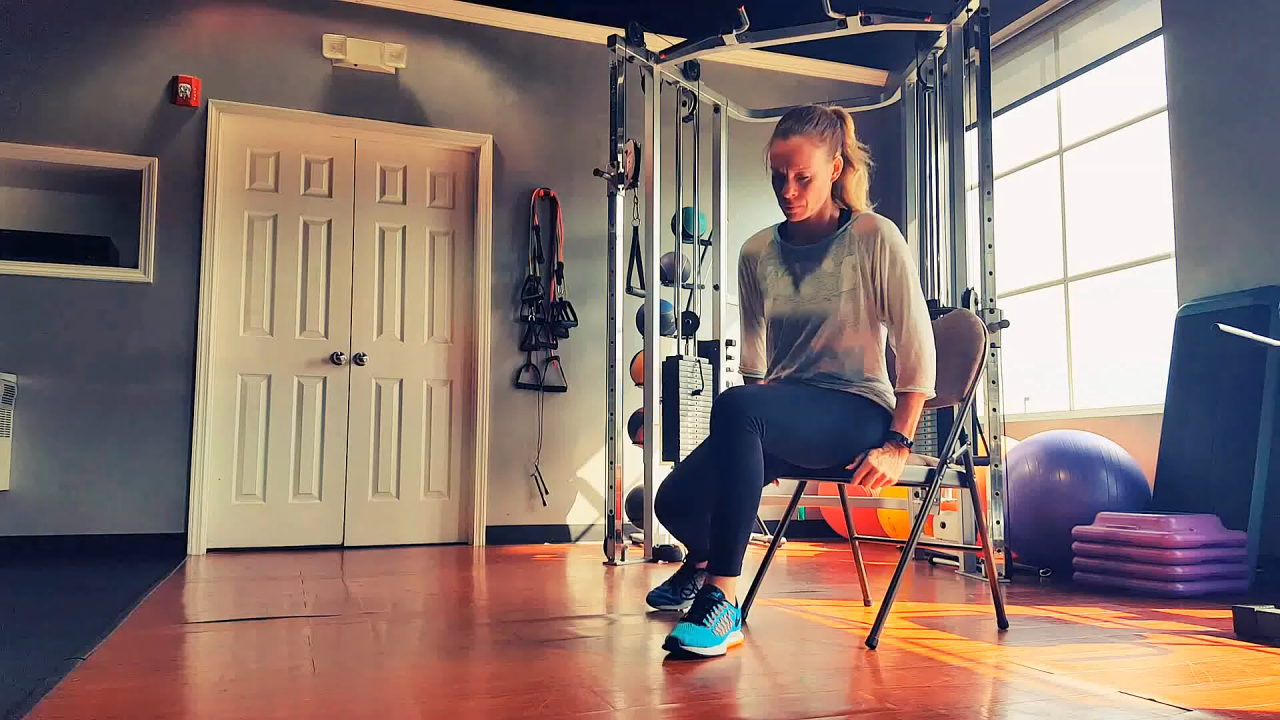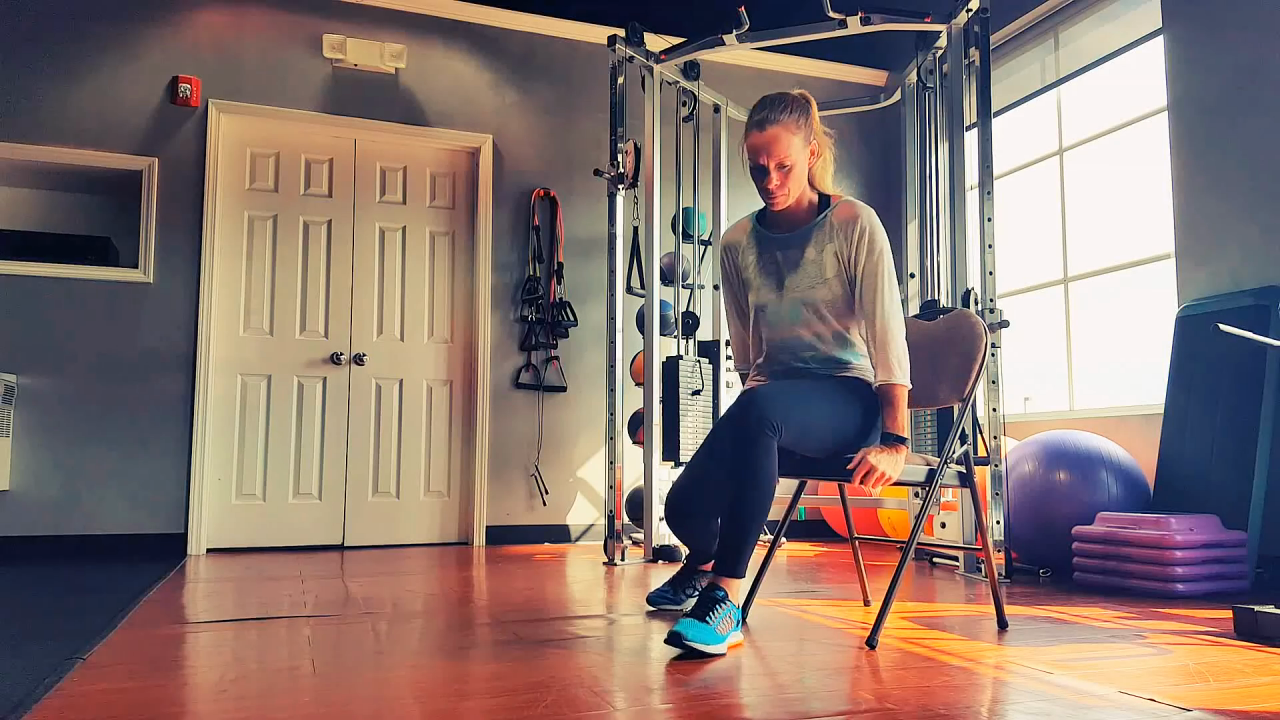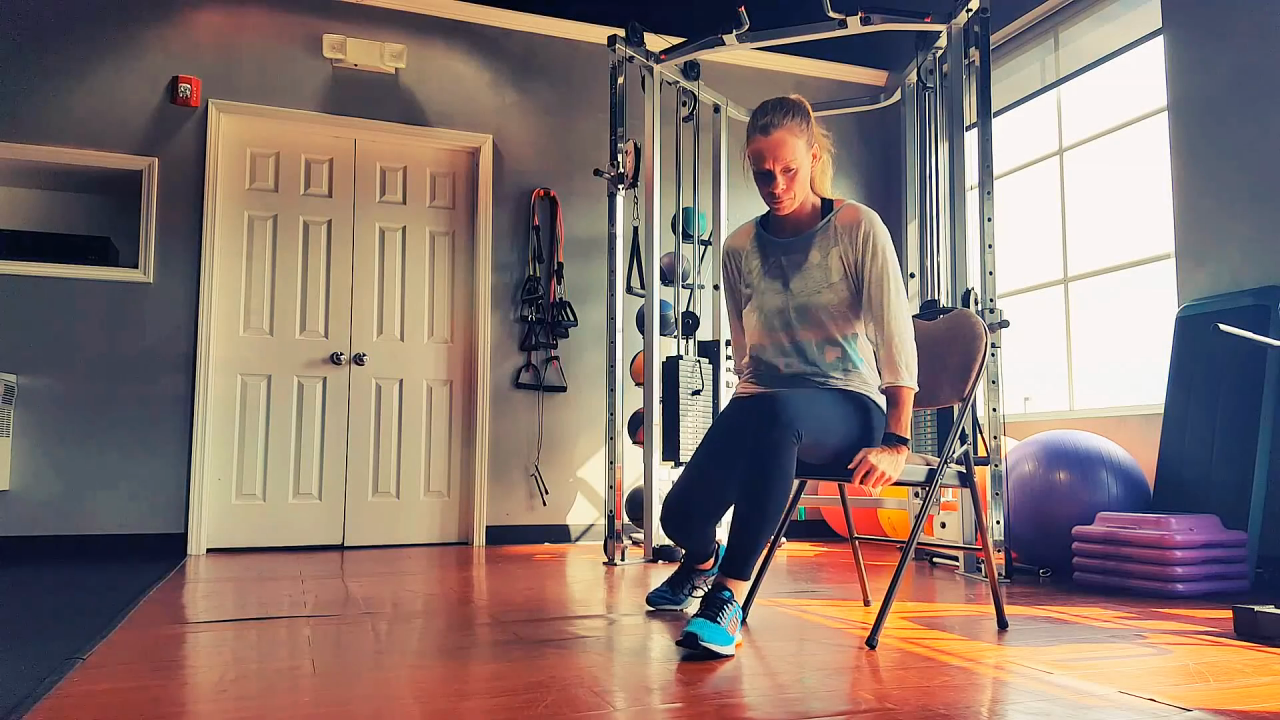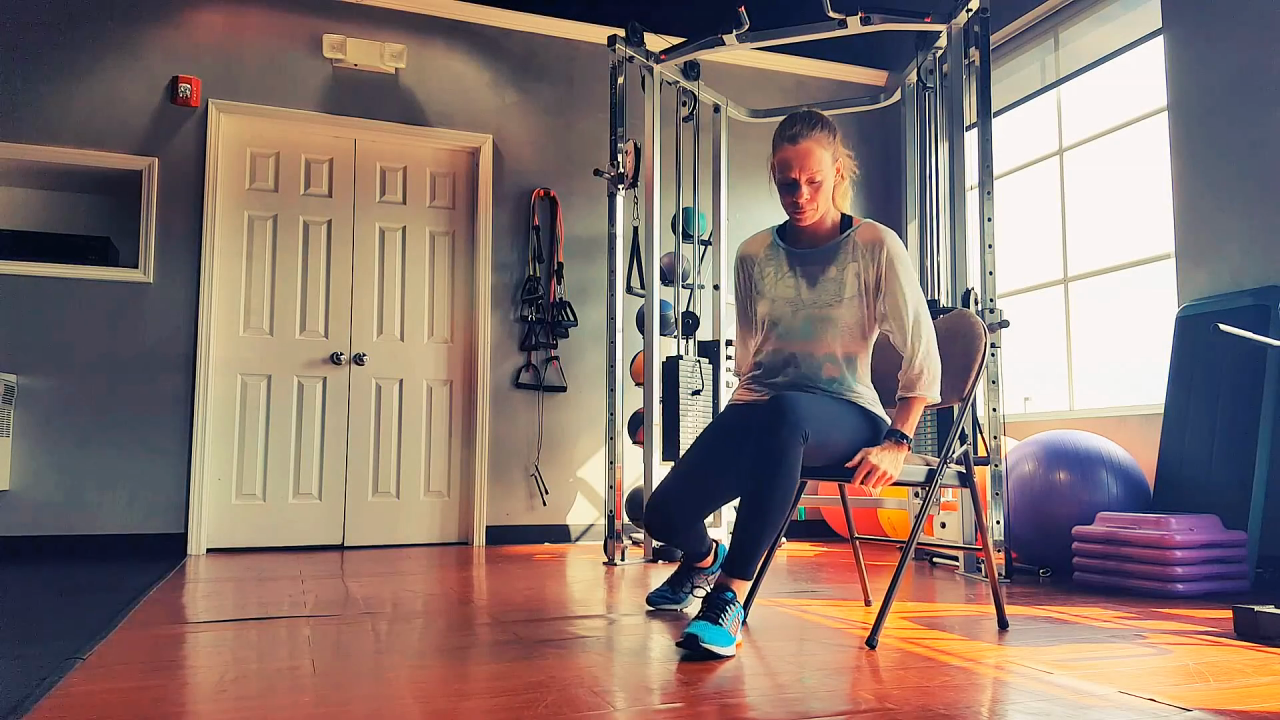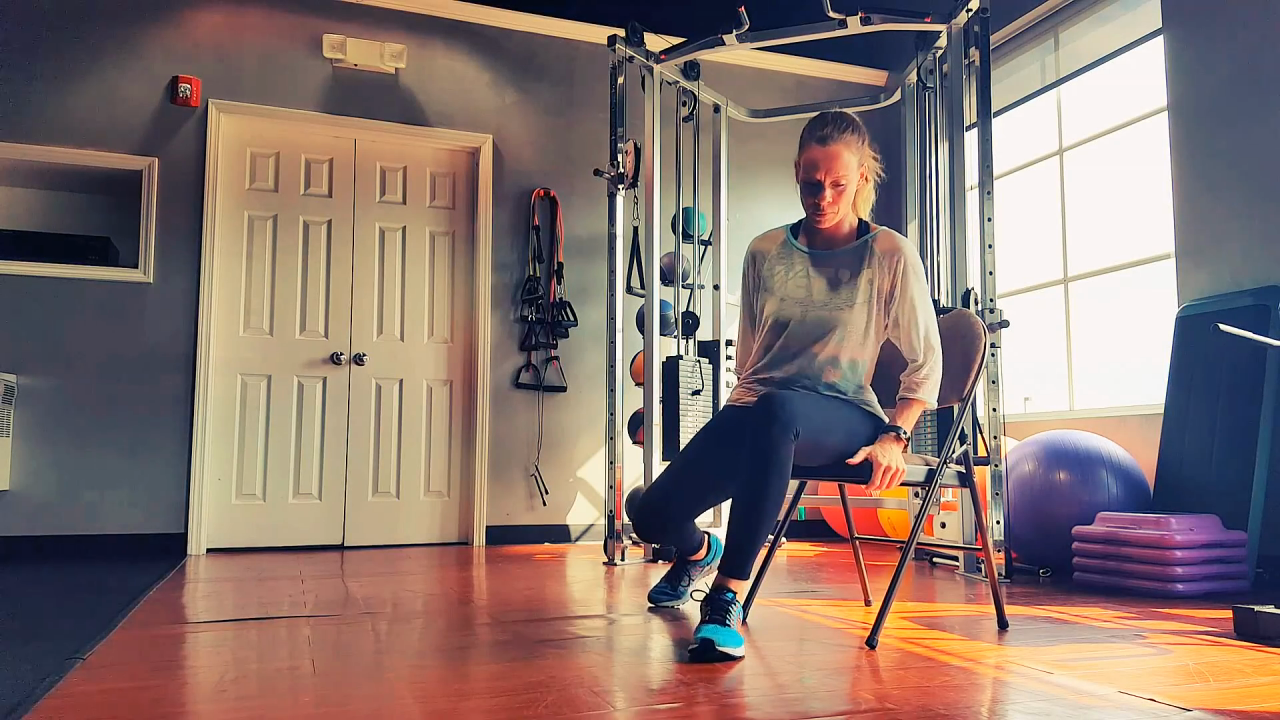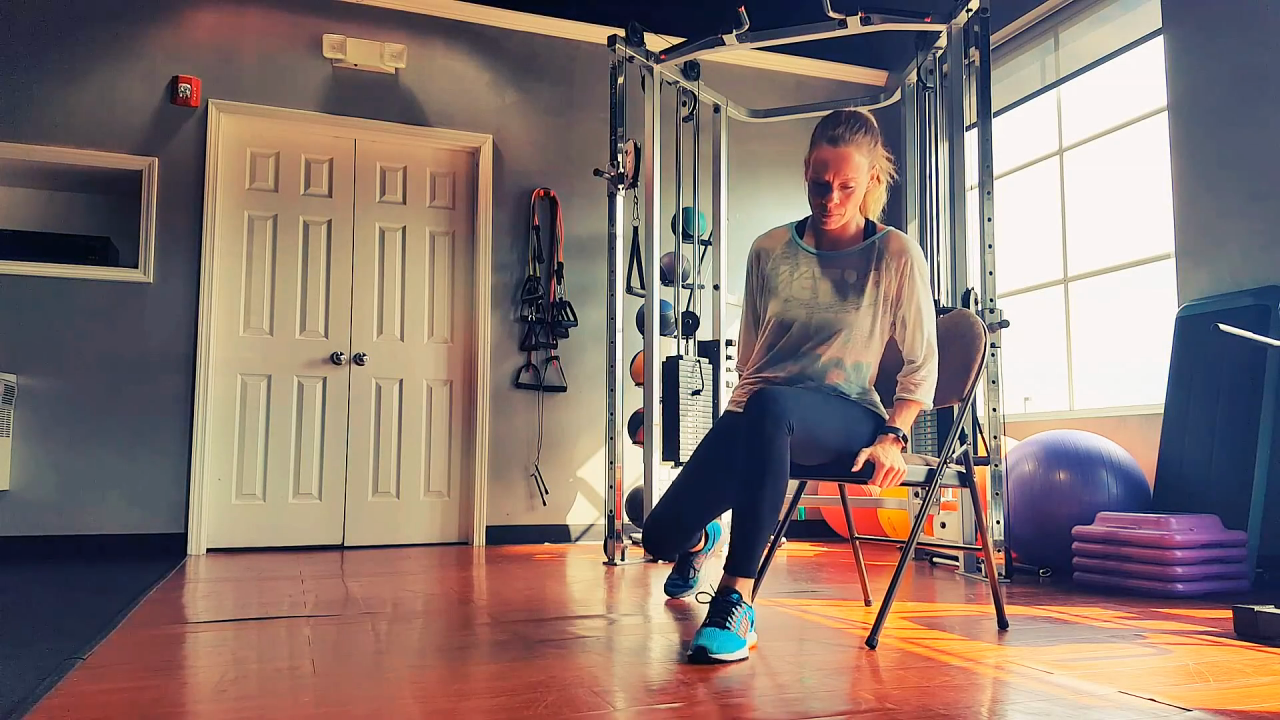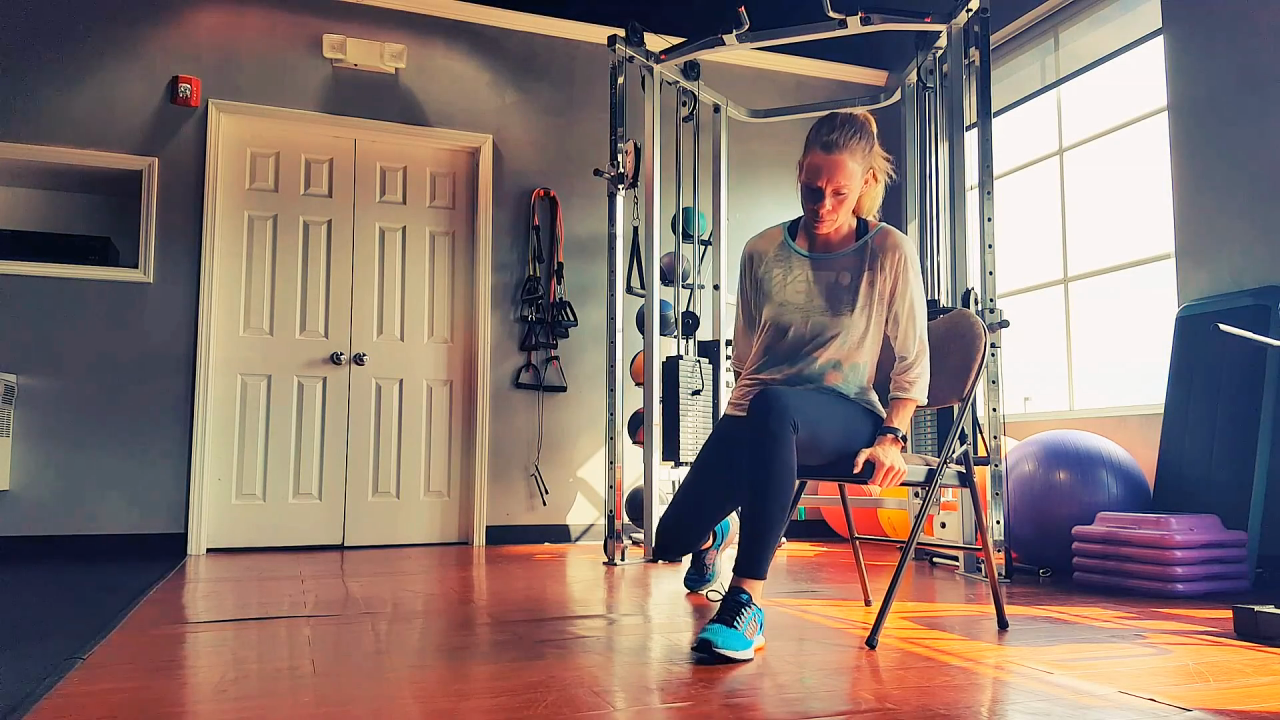
dt=0.2s
person 1, frame 1
left shoulder: (876, 238)
right shoulder: (757, 253)
left elbow: (916, 348)
left wrist: (898, 443)
right wrist: (762, 434)
left hip: (856, 414)
right hip: (780, 415)
left knee: (736, 405)
right knee: (674, 503)
left ankle: (721, 601)
right ankle: (705, 560)
person 1, frame 2
left shoulder: (854, 224)
right shoulder: (737, 242)
left elbow: (887, 333)
left wrist: (894, 441)
right wrist: (747, 419)
left hip: (849, 399)
right hip: (773, 398)
left knee: (758, 410)
right knee: (685, 509)
left ankle: (724, 599)
right ankle: (705, 561)
person 1, frame 3
left shoulder: (858, 228)
right shoulder: (739, 247)
left elbow: (896, 338)
left wrist: (895, 442)
right wrist: (747, 410)
left hip: (845, 405)
right hip: (761, 402)
left knee: (779, 412)
right knee: (681, 516)
left ankle: (727, 596)
right ankle: (705, 560)
person 1, frame 4
left shoulder: (876, 247)
right shoulder: (753, 254)
left elbow: (923, 356)
left wrist: (896, 442)
right wrist: (746, 428)
left hip: (845, 416)
right hip: (756, 408)
left knee: (787, 413)
right knee: (665, 515)
left ankle: (729, 597)
right ankle: (704, 559)
person 1, frame 5
left shoulder: (890, 255)
right shoulder: (765, 252)
left elbow: (925, 362)
left wrist: (894, 434)
right wrist: (744, 409)
left hip: (842, 418)
right hip: (754, 409)
left knee: (777, 412)
right knee: (651, 515)
left ankle: (727, 597)
right ankle: (700, 551)
person 1, frame 6
left shoulder: (897, 255)
right shoulder: (769, 250)
left elbow: (921, 363)
left wrist: (893, 434)
right wrist: (744, 406)
left hip: (844, 416)
right hip: (754, 412)
left knee: (769, 407)
right knee: (662, 535)
left ankle: (737, 600)
right ankle: (702, 541)
person 1, frame 7
left shoulder: (890, 253)
right shoulder: (762, 251)
left elbow: (913, 360)
left wrist: (891, 436)
right wrist: (739, 411)
left hip: (844, 416)
right hip: (751, 414)
left knee: (773, 408)
right knee: (673, 541)
left ankle: (745, 602)
right ankle: (715, 535)
